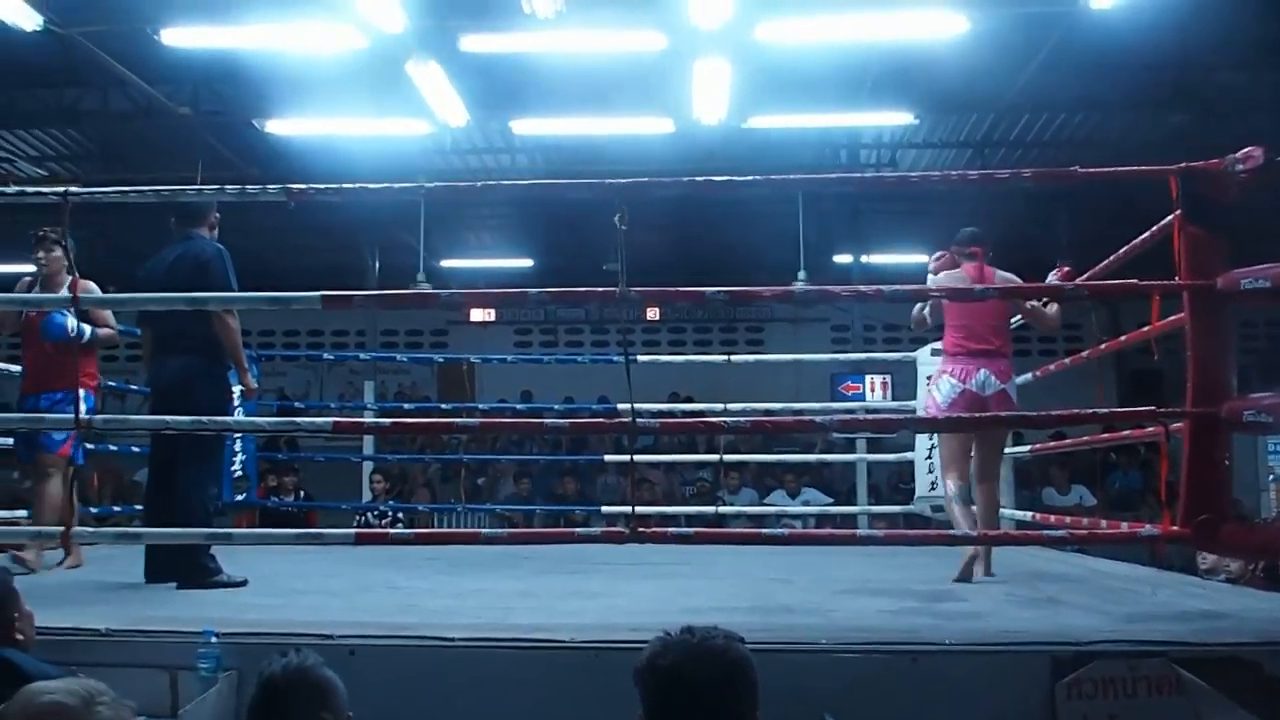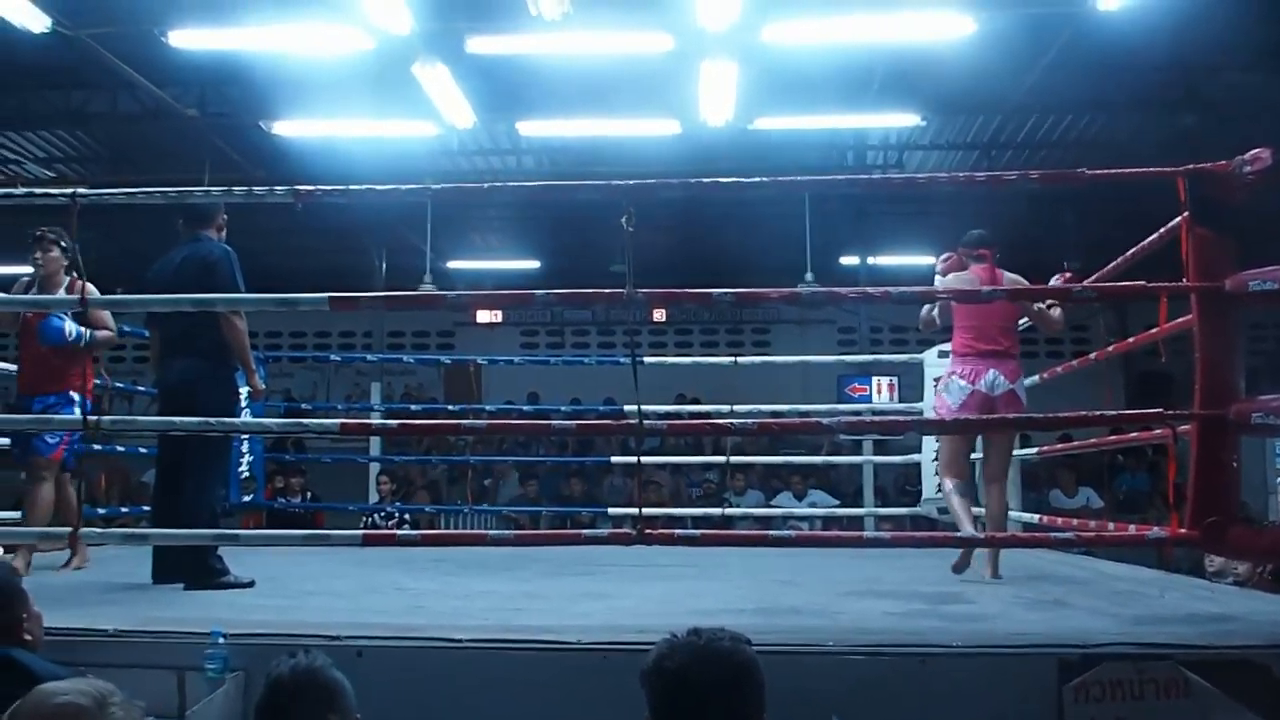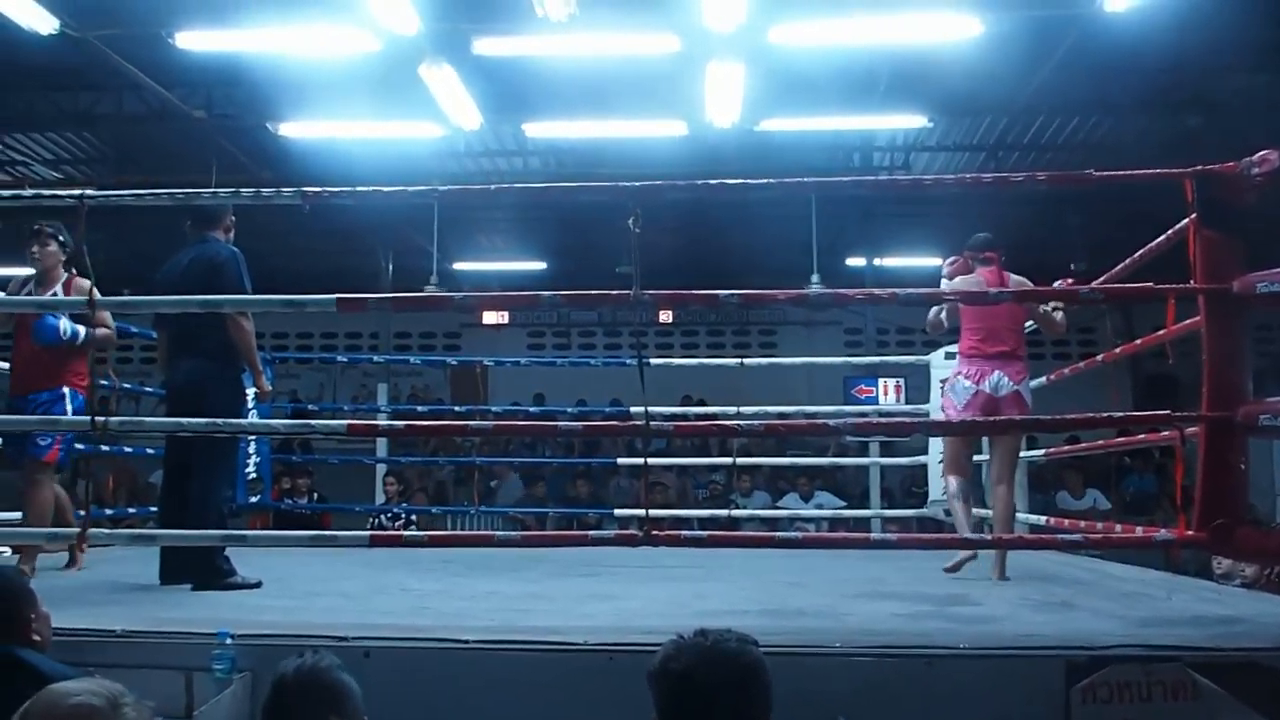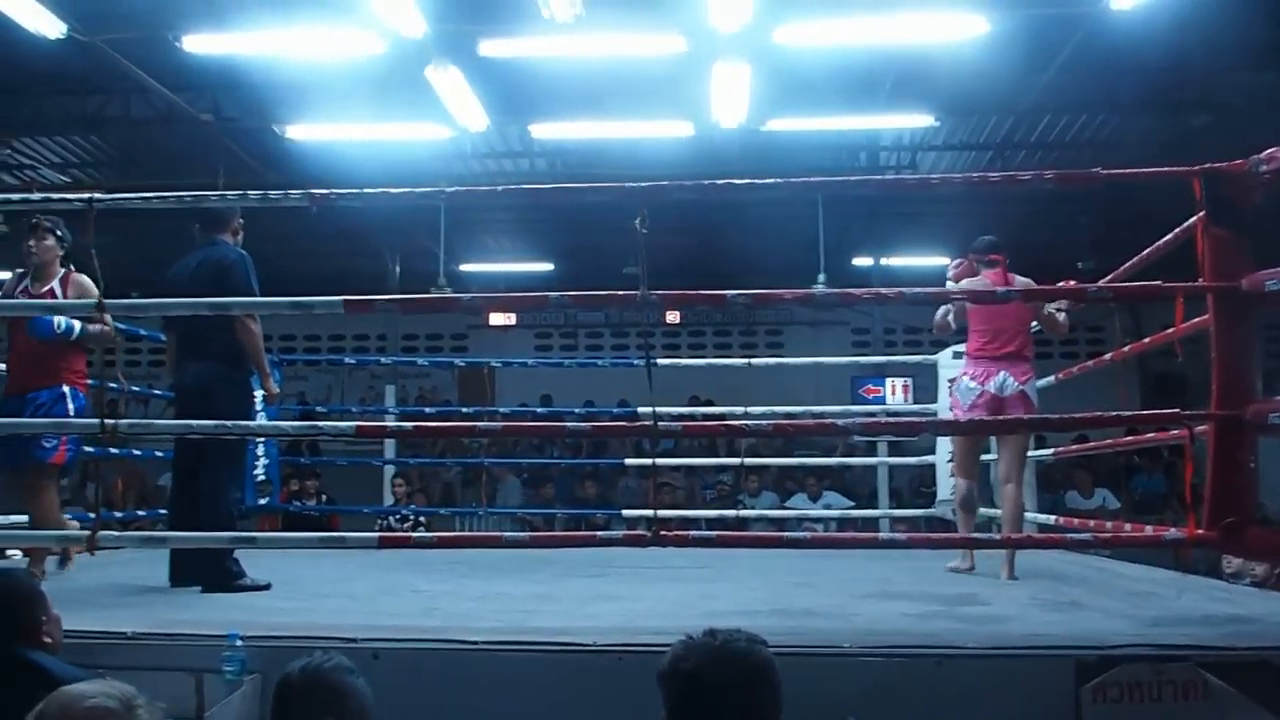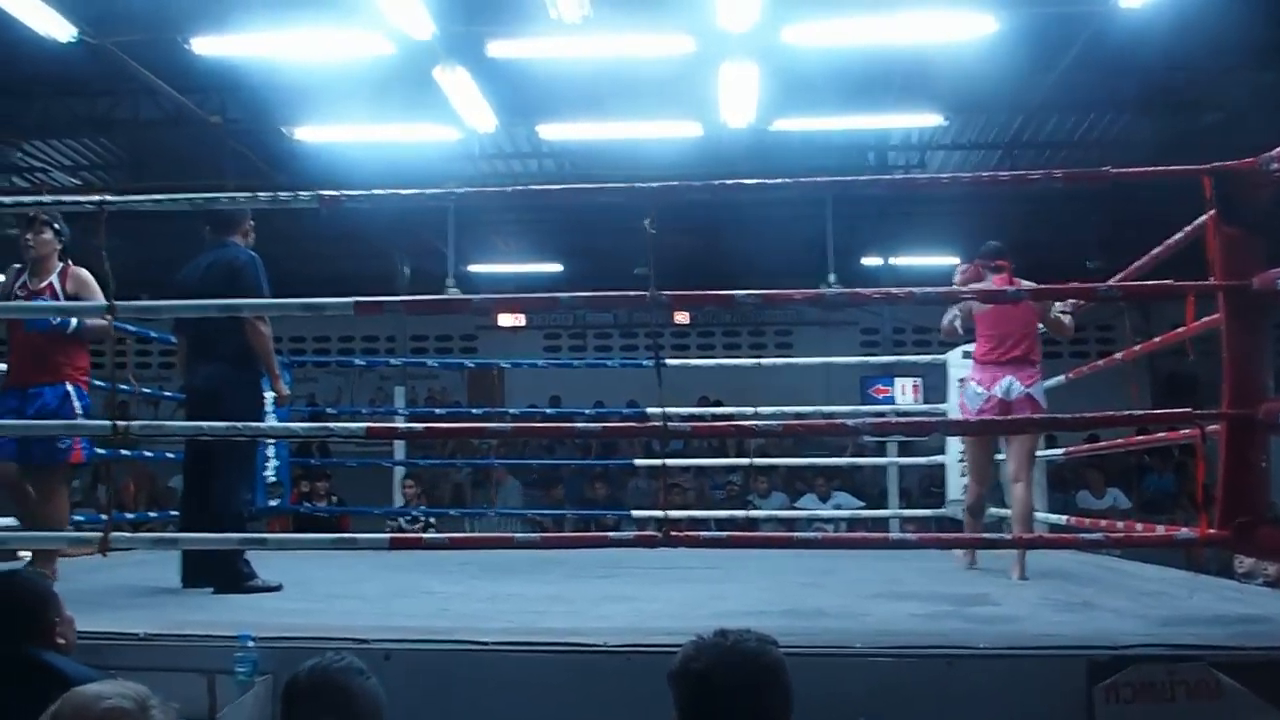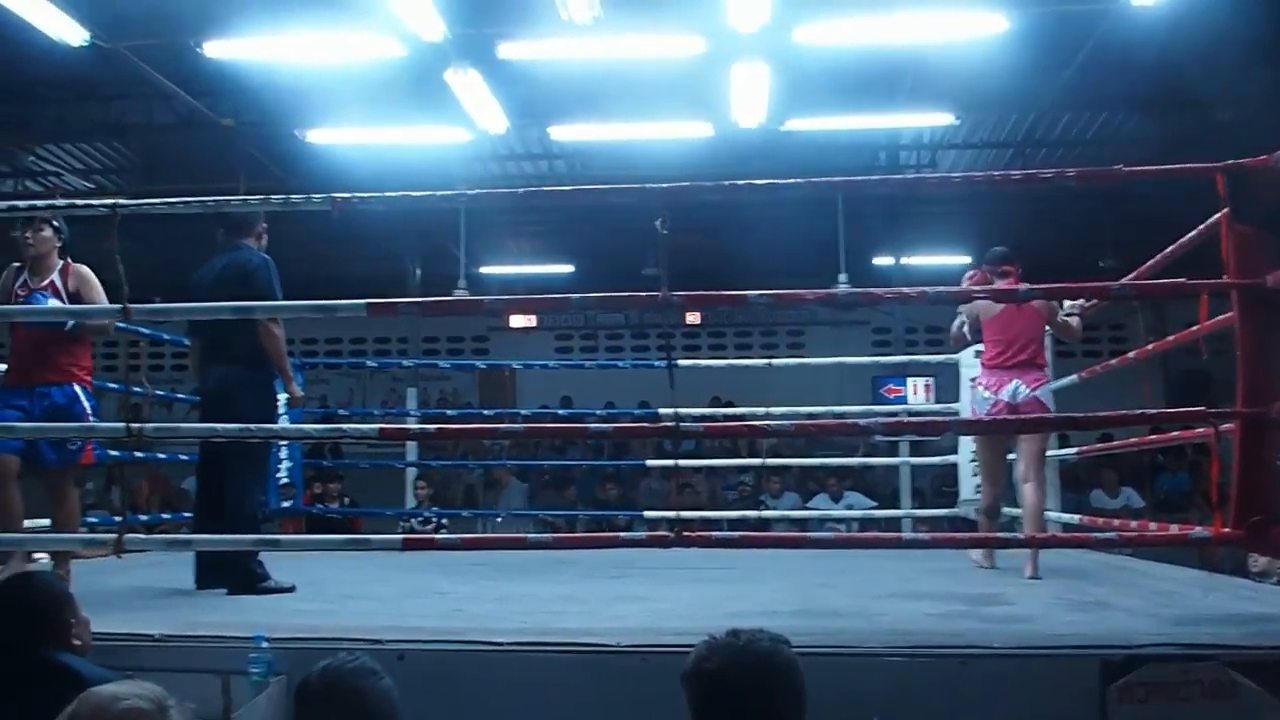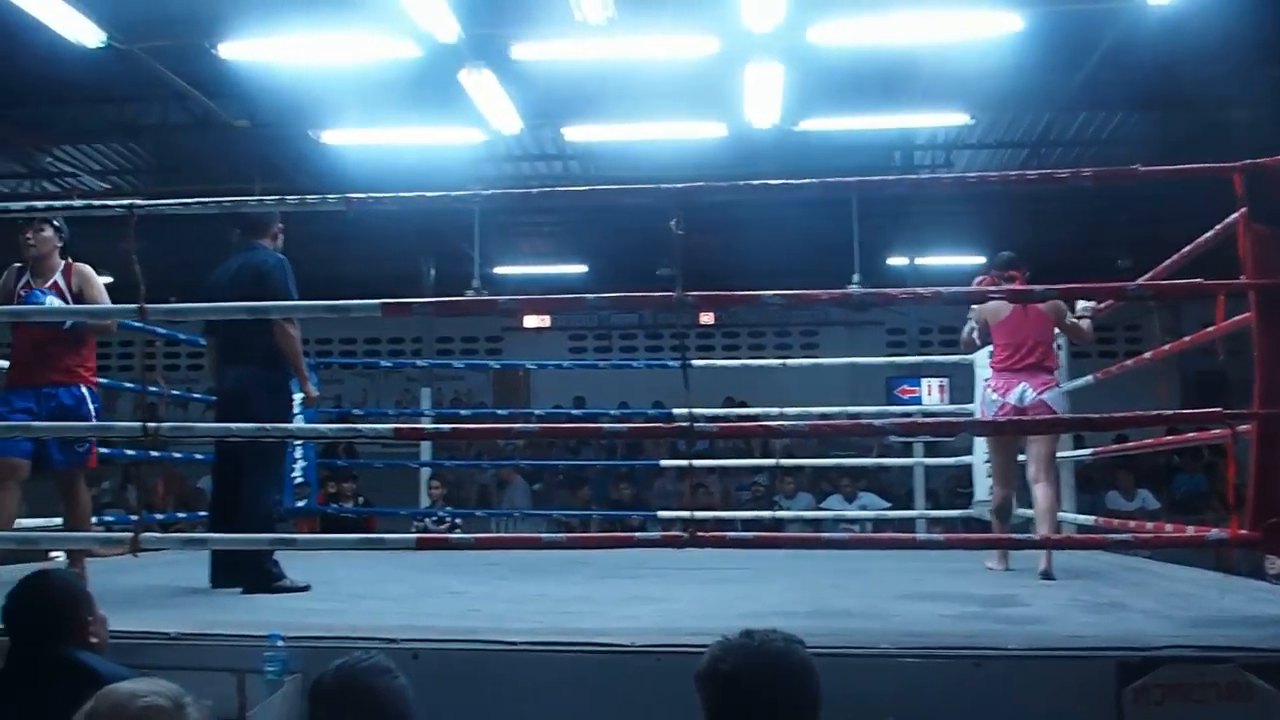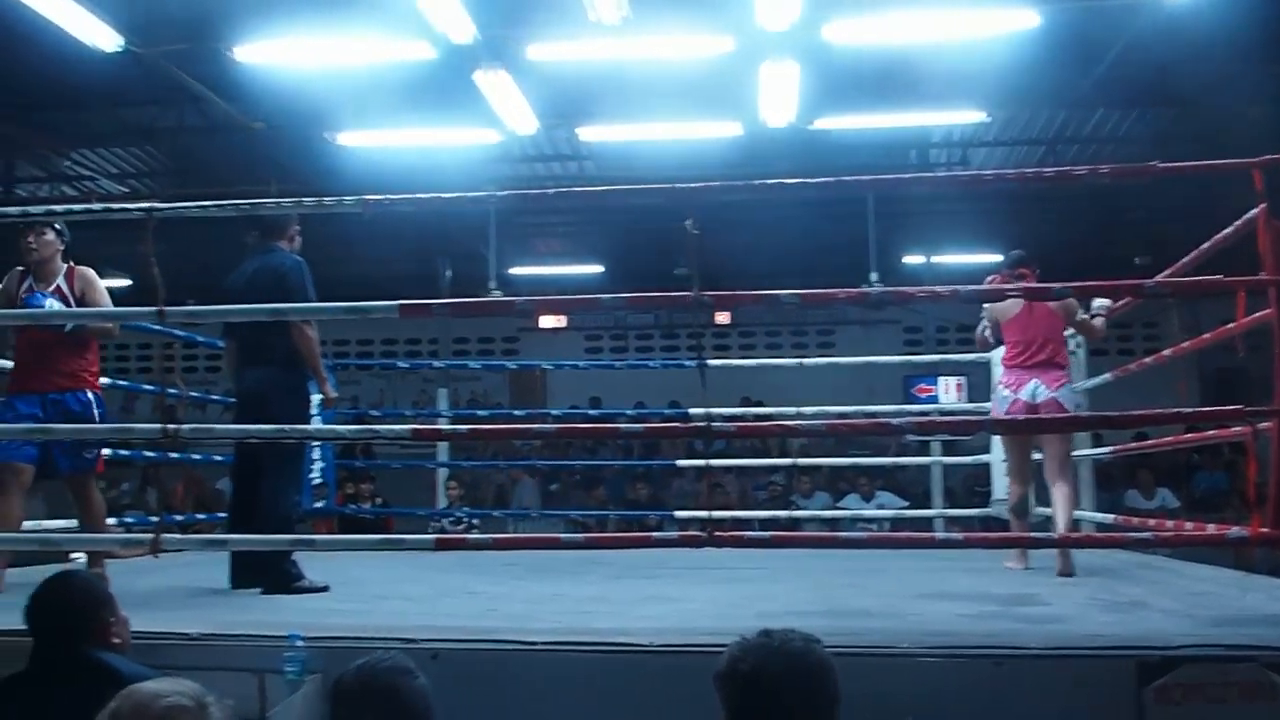
dt=0.1s
person 1, frame 1
left shoulder: (154, 264)
right shoulder: (211, 254)
left elbow: (146, 329)
right elbow: (223, 316)
right wrist: (243, 371)
left hip: (165, 375)
right hip: (203, 373)
left knee: (163, 468)
right knee: (200, 470)
left ankle: (161, 562)
right ankle: (196, 565)
person 1, frame 2
left shoulder: (163, 265)
right shoulder: (219, 255)
left elbow: (154, 330)
right elbow: (230, 318)
right wrist: (251, 372)
left hip: (173, 376)
right hip: (210, 375)
left knee: (171, 469)
right knee: (206, 472)
left ankle: (168, 563)
right ankle: (203, 566)
person 1, frame 3
left shoulder: (171, 266)
right shoulder: (226, 256)
left elbow: (162, 331)
right elbow: (237, 319)
right wrist: (257, 373)
left hip: (180, 377)
right hip: (217, 376)
left knee: (178, 470)
right knee: (213, 472)
left ankle: (176, 563)
right ankle: (210, 567)
person 1, frame 4
left shoulder: (179, 268)
right shoulder: (234, 259)
left elbow: (171, 334)
right elbow: (246, 321)
right wrist: (265, 376)
left hip: (189, 379)
right hip: (225, 378)
left knee: (188, 472)
right knee: (223, 474)
left ankle: (185, 566)
right ankle: (220, 569)
person 1, frame 5
left shoulder: (190, 270)
right shoulder: (244, 261)
left elbow: (182, 336)
right elbow: (255, 323)
right wrist: (275, 377)
left hip: (200, 381)
right hip: (236, 379)
left knee: (199, 473)
right knee: (233, 475)
left ankle: (197, 567)
right ankle: (231, 570)
person 1, frame 6
left shoulder: (204, 273)
right shoulder: (257, 263)
left elbow: (196, 338)
right elbow: (268, 325)
right wrist: (288, 379)
left hip: (214, 383)
right hip: (249, 381)
left knee: (213, 475)
right knee: (247, 477)
left ankle: (211, 568)
right ankle: (245, 572)
person 1, frame 7
left shoulder: (220, 273)
right shoulder: (273, 264)
left elbow: (212, 338)
right elbow: (284, 325)
right wrist: (304, 379)
left hip: (230, 383)
right hip: (265, 381)
left knee: (228, 474)
right knee: (263, 476)
left ankle: (227, 567)
right ankle: (260, 571)
person 1, frame 8
left shoulder: (239, 275)
right shoulder: (291, 266)
left elbow: (231, 340)
right elbow: (302, 327)
right wrist: (322, 381)
left hip: (250, 385)
right hip: (283, 383)
left knee: (248, 475)
right knee: (281, 478)
left ankle: (246, 568)
right ankle: (279, 571)
person 2, frame 1
left shoulder: (85, 289)
left elbow: (113, 334)
left wrist: (81, 332)
left hip: (72, 392)
right hip: (33, 392)
left knee: (50, 465)
right knee: (49, 470)
left ankle: (35, 550)
right ankle: (72, 549)
person 2, frame 2
left shoulder: (80, 290)
left elbow: (111, 335)
left wrist: (79, 335)
left hip: (65, 395)
right hip: (29, 394)
left knee: (42, 470)
right knee: (57, 475)
right ankle: (79, 547)
person 2, frame 3
left shoulder: (79, 287)
left elbow: (109, 333)
left wrist: (75, 333)
left hip: (61, 392)
left knee: (38, 470)
right knee: (43, 476)
right ankle: (77, 544)
person 2, frame 4
left shoulder: (76, 283)
left elbow: (107, 330)
left wrist: (70, 328)
left hip: (59, 391)
left knee: (42, 474)
left ankle: (37, 562)
right ankle: (64, 532)
person 2, frame 5
left shoulder: (75, 277)
left elbow: (106, 325)
left wrist: (66, 323)
left hip: (61, 389)
left knee: (52, 476)
left ankle: (47, 563)
person 2, frame 6
left shoulder: (76, 274)
left elbow: (106, 322)
left wrist: (64, 318)
left hip: (65, 389)
left knee: (60, 478)
left ankle: (63, 565)
person 2, frame 7
left shoulder: (79, 274)
left elbow: (108, 322)
left wrist: (64, 317)
left hip: (69, 390)
left knee: (70, 478)
left ankle: (77, 564)
person 2, frame 8
left shoulder: (81, 277)
left elbow: (110, 325)
left wrist: (64, 318)
left hip: (74, 393)
left knee: (81, 482)
left ankle: (98, 564)
person 3, frame 1
left shoulder: (944, 281)
right shoulder: (1009, 282)
left elbow: (918, 322)
right elbow: (1049, 322)
left hip: (956, 377)
right hip: (998, 378)
left knee: (954, 474)
right knee: (988, 475)
left ankle: (972, 543)
right ankle: (985, 560)
person 3, frame 2
left shoulder: (953, 282)
right shoulder: (1017, 284)
left elbow: (926, 323)
right elbow: (1053, 325)
right wrist: (1055, 298)
left hip: (965, 379)
right hip: (1007, 379)
left knee: (951, 472)
right knee: (996, 476)
left ankle: (969, 534)
right ankle: (993, 563)
person 3, frame 3
left shoulder: (960, 285)
right shoulder: (1023, 287)
left elbow: (933, 326)
right elbow: (1056, 328)
right wrist: (1058, 301)
left hip: (971, 379)
right hip: (1012, 380)
left knee: (955, 470)
right knee: (1003, 477)
left ankle: (966, 539)
right ankle: (1000, 565)
person 3, frame 4
left shoulder: (966, 288)
right shoulder: (1028, 288)
left elbow: (940, 327)
right elbow: (1059, 328)
right wrist: (1060, 304)
left hip: (978, 380)
right hip: (1019, 382)
left knee: (965, 474)
right knee: (1011, 476)
left ankle: (965, 554)
right ankle: (1008, 564)
person 3, frame 5
left shoulder: (973, 293)
left elbow: (948, 331)
right elbow: (1065, 331)
right wrist: (1065, 306)
left hip: (985, 384)
right hip: (1026, 385)
left knee: (979, 478)
right knee: (1020, 476)
left ankle: (970, 551)
right ankle: (1019, 563)
person 3, frame 6
left shoulder: (979, 301)
right shoulder: (1041, 299)
left elbow: (957, 338)
right elbow: (1072, 333)
right wrist: (1073, 309)
left hip: (993, 389)
right hip: (1033, 388)
left knee: (991, 480)
right knee: (1030, 476)
left ankle: (986, 552)
right ankle: (1032, 558)
person 3, frame 7
left shoulder: (988, 305)
right shoulder: (1050, 301)
left elbow: (968, 341)
right elbow: (1083, 335)
right wrist: (1085, 311)
left hip: (1002, 391)
right hip: (1042, 391)
left knee: (1003, 481)
right knee: (1041, 477)
left ankle: (1001, 555)
right ankle: (1045, 554)
person 3, frame 8
left shoulder: (998, 304)
right shoulder: (1060, 298)
left elbow: (982, 341)
right elbow: (1096, 332)
right wrist: (1101, 309)
left hip: (1014, 388)
right hip: (1054, 387)
left knee: (1019, 476)
right knee: (1059, 474)
left ankle: (1020, 553)
right ankle: (1062, 537)
